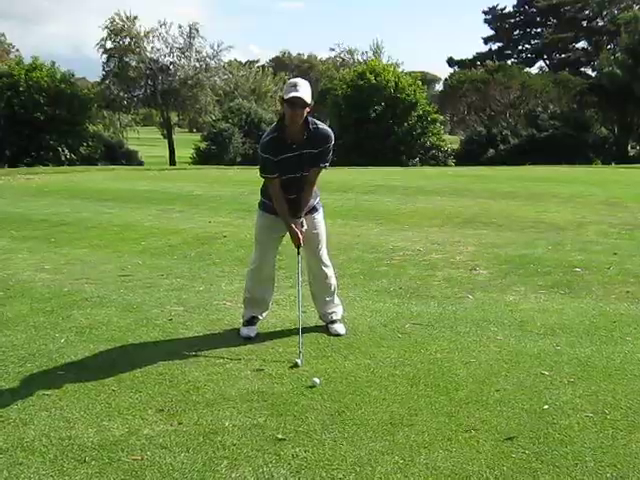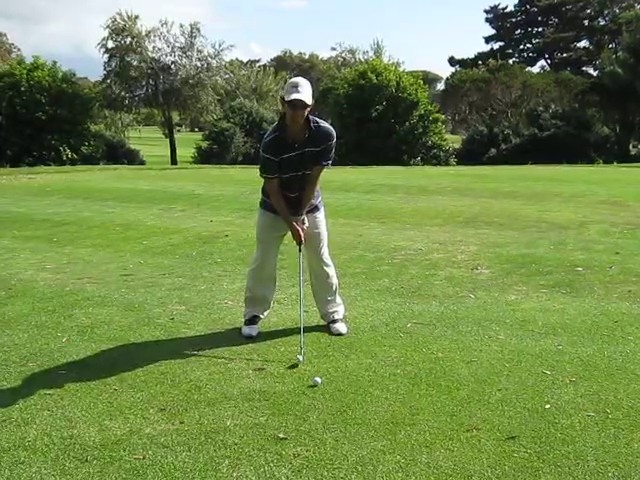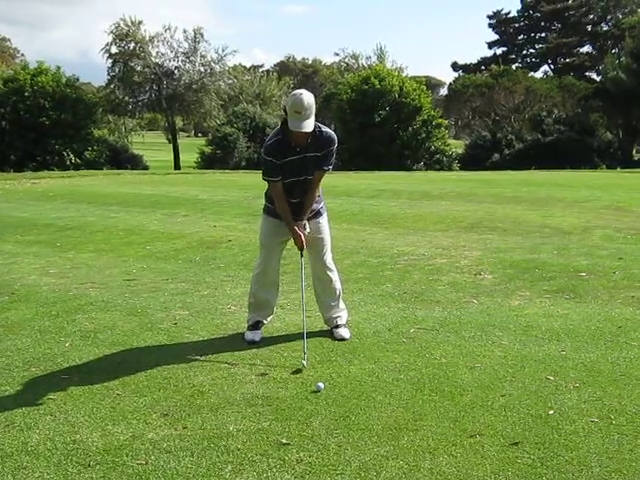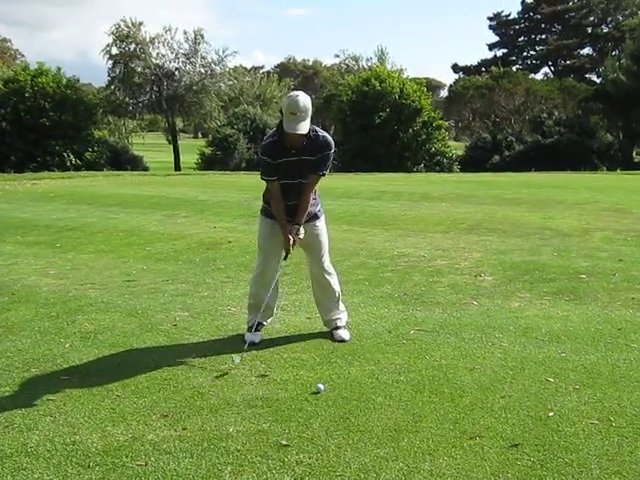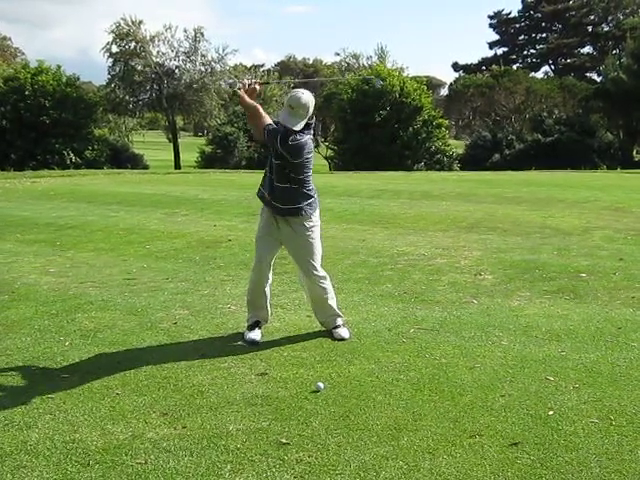
dt=1s
person 1, frame 1
left shoulder: (323, 135)
right shoulder: (269, 142)
left elbow: (311, 181)
right elbow: (274, 189)
left wrist: (300, 217)
right wrist: (290, 225)
left hip: (309, 206)
right hip: (273, 209)
left knee: (320, 261)
right knee: (261, 262)
left ankle: (332, 315)
right ankle: (251, 316)
person 1, frame 2
left shoulder: (325, 134)
right shoulder: (271, 141)
left elbow: (313, 179)
right elbow: (272, 189)
left wrist: (301, 216)
right wrist: (290, 223)
left hip: (310, 206)
right hip: (274, 209)
left knee: (321, 260)
right knee: (263, 262)
left ankle: (333, 314)
right ankle: (253, 315)
person 1, frame 3
left shoulder: (327, 139)
right shoulder: (273, 146)
left elbow: (315, 184)
right elbow: (277, 192)
left wrist: (303, 221)
right wrist: (292, 228)
left hip: (313, 212)
right hip: (277, 214)
left knee: (324, 265)
right knee: (266, 266)
left ankle: (336, 319)
right ankle: (256, 321)
person 1, frame 4
left shoulder: (323, 143)
right shoulder: (269, 146)
left elbow: (309, 189)
right elbow: (274, 193)
left wrist: (299, 225)
right wrist: (285, 230)
left hip: (310, 215)
right hip: (274, 216)
left knee: (322, 268)
right knee: (265, 269)
left ankle: (336, 320)
right ankle: (256, 321)
person 1, frame 5
left shoulder: (294, 142)
right shoulder: (288, 126)
left elbow: (261, 128)
right elbow: (260, 131)
left wrist: (244, 99)
right wrist: (250, 99)
left hip: (300, 216)
right hip: (272, 211)
left knee: (312, 272)
right knee: (261, 266)
left ankle: (333, 320)
right ankle: (256, 320)
